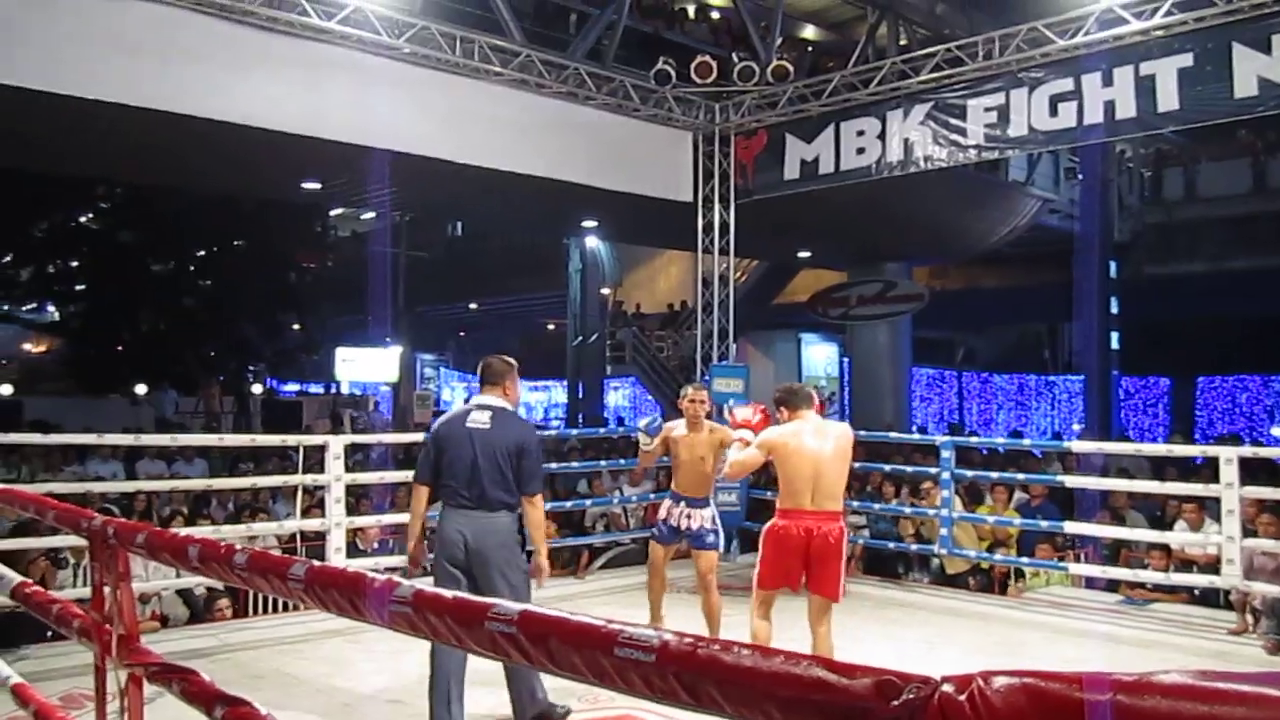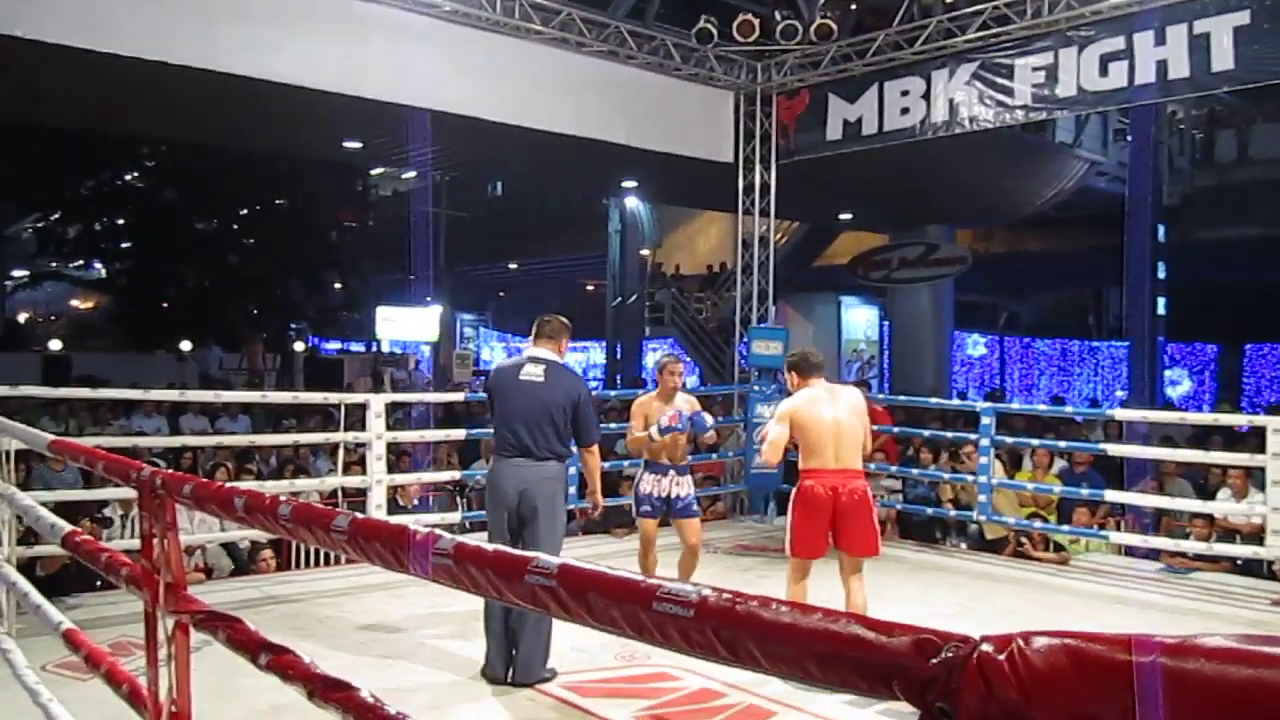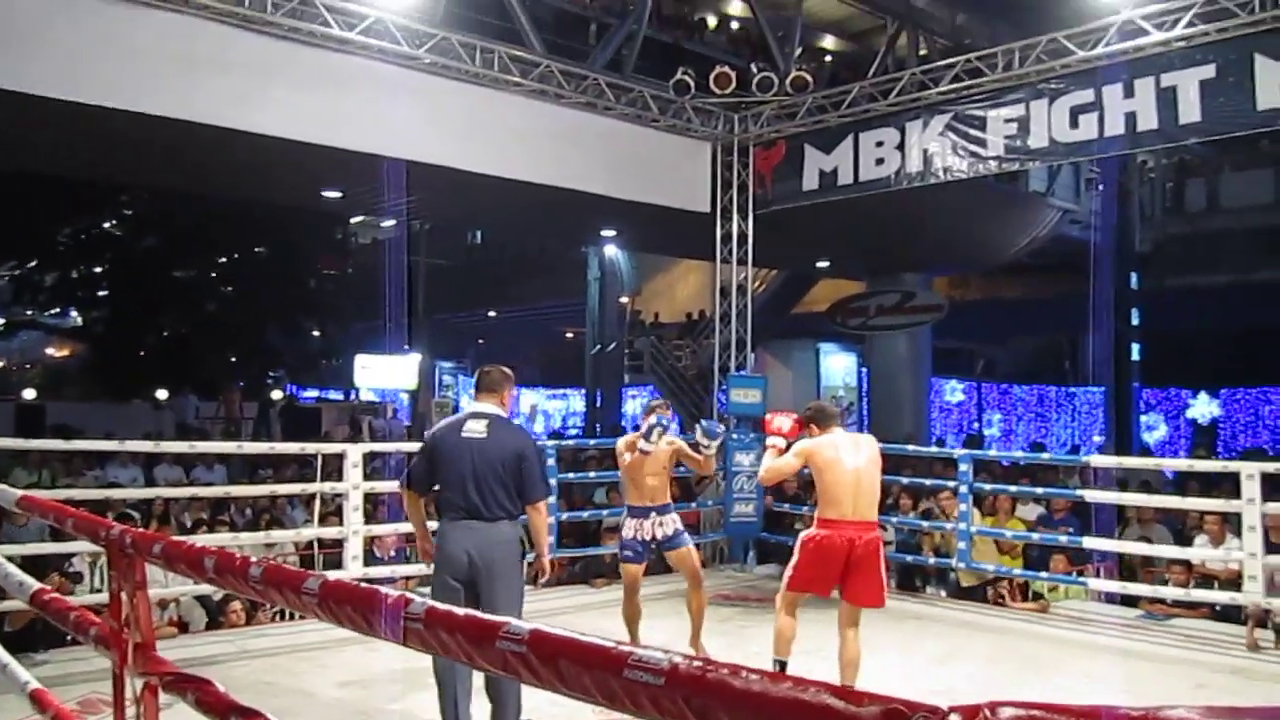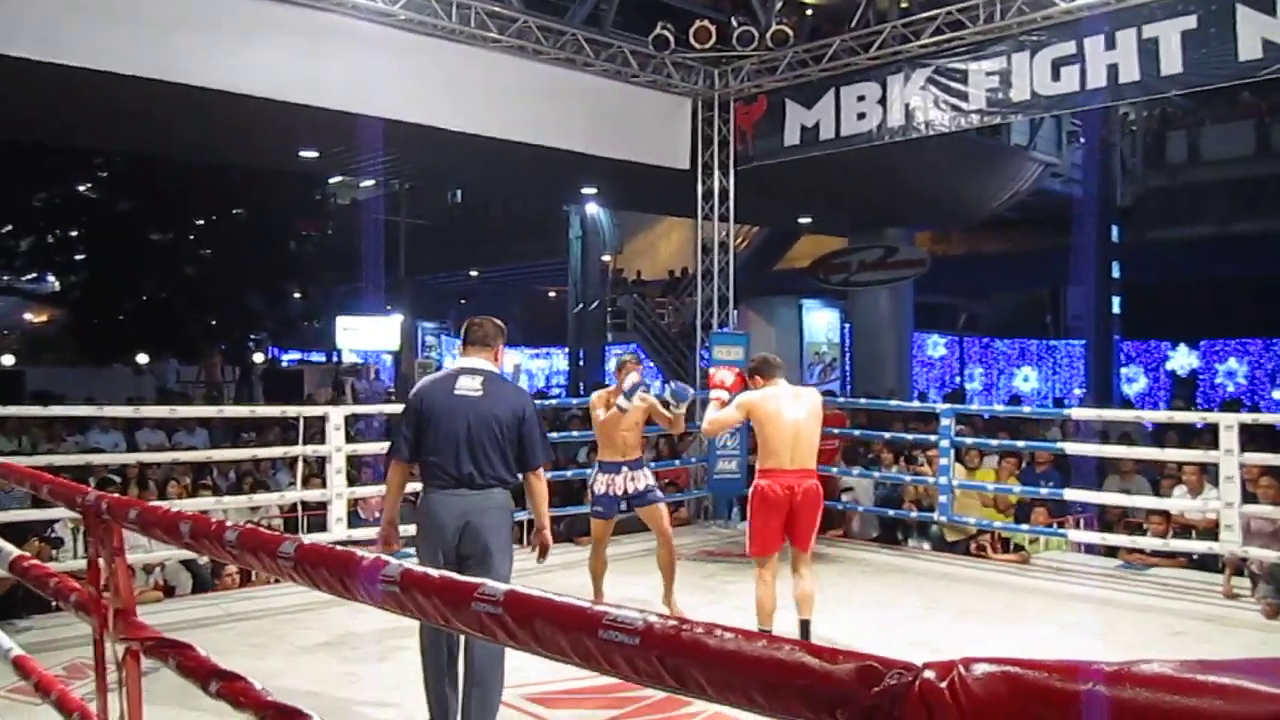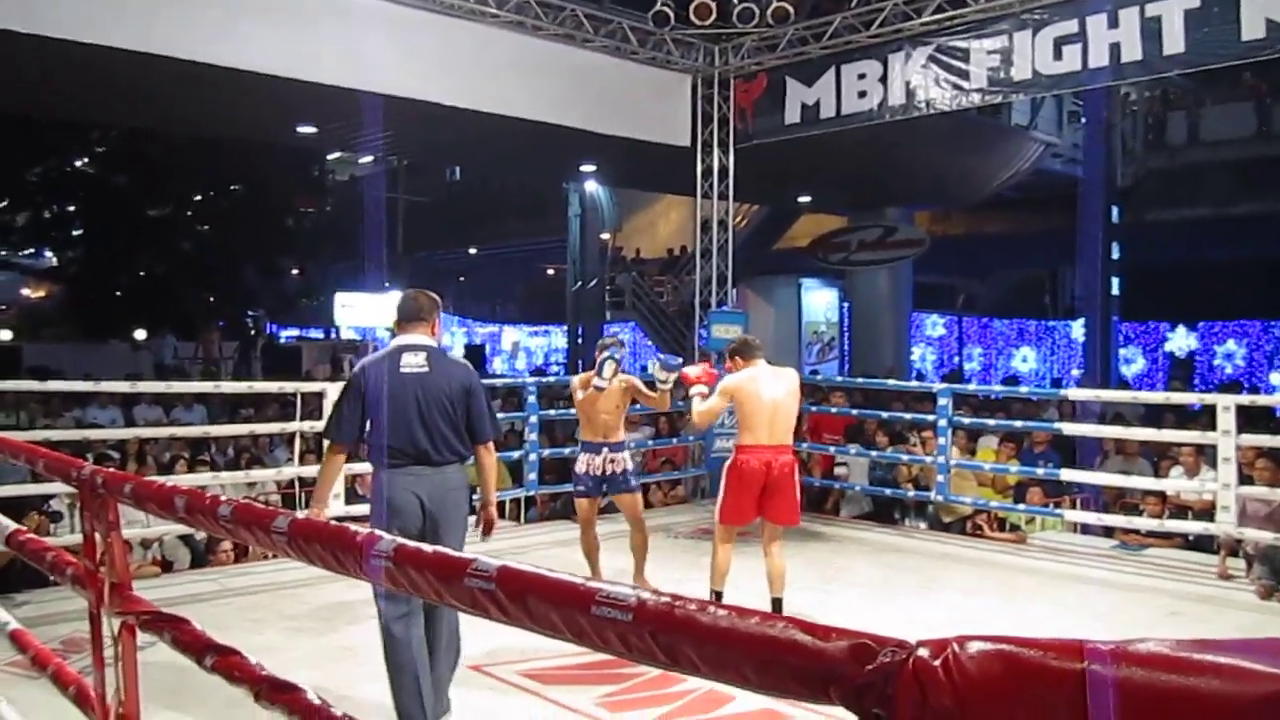
dt=1s
person 1, frame 1
left shoulder: (445, 424)
right shoulder: (521, 431)
left elbow: (422, 487)
right elbow: (531, 499)
left wrist: (414, 538)
right wrist: (541, 552)
left hip: (453, 527)
right hip: (498, 529)
person 1, frame 2
left shoulder: (499, 374)
right shoulder: (572, 384)
right elbow: (588, 447)
right wrist: (594, 489)
left hip: (503, 474)
right hip: (546, 479)
left ankle: (497, 661)
right ankle: (529, 667)
person 1, frame 3
left shoulder: (440, 433)
right shoulder: (518, 438)
left elbow: (411, 492)
right elbow: (536, 506)
left wrist: (423, 536)
right wrist: (542, 552)
left hip: (452, 539)
right hip: (499, 540)
person 1, frame 4
left shoulder: (425, 391)
right shoulder: (515, 398)
left elbow: (401, 463)
right elbow: (534, 473)
left wrist: (389, 519)
right wrist: (542, 525)
left hip: (438, 508)
right hip: (490, 510)
left knee: (437, 621)
person 1, frame 5
left shoulder: (369, 370)
right shoulder: (461, 372)
left elbow: (339, 446)
right elbow: (484, 446)
left wrist: (318, 505)
right wrist: (489, 500)
left hip: (394, 488)
right hip: (448, 487)
left knee: (399, 608)
right knee: (443, 598)
person 2, frame 1
left shoulder: (775, 435)
right shoulder: (844, 432)
left elbow: (732, 470)
left wrist: (741, 434)
left hip: (788, 527)
right hip: (830, 529)
left knee: (761, 606)
right knee: (821, 622)
person 2, frame 2
left shoulder: (790, 405)
right shoulder: (855, 395)
left elbow: (771, 458)
left wrist: (771, 435)
left hip: (813, 488)
right hip: (854, 487)
left knee: (798, 574)
right knee: (853, 575)
person 2, frame 3
left shoulder: (812, 447)
right shoulder: (870, 443)
left elbow: (766, 476)
left wrist: (774, 443)
left hip: (828, 535)
right hip: (867, 537)
left knee: (786, 602)
right knee: (850, 625)
left ankle: (778, 677)
person 2, frame 4
left shoulder: (753, 399)
right shoulder: (814, 396)
left elbow: (709, 427)
left wrist: (718, 395)
left hip: (771, 486)
right hip: (807, 485)
left knee: (765, 571)
right knee: (801, 566)
right ankle: (805, 636)
person 2, frame 5
left shoulder: (734, 382)
right shoulder: (791, 376)
left elbow: (699, 419)
left wrist: (697, 388)
left hip: (747, 461)
right hip: (782, 461)
left knee: (724, 537)
right knee: (773, 543)
left ankle: (715, 606)
right ankle: (777, 612)
person 3, frame 1
left shoulder: (718, 433)
right shoulder: (669, 430)
right elbow: (644, 463)
right wrist: (646, 443)
left hip: (702, 510)
right hip: (673, 504)
left knee: (706, 580)
right knee: (655, 567)
left ankle: (714, 641)
right ankle: (655, 618)
person 3, frame 2
left shoulder: (690, 402)
right shoulder: (643, 404)
left elbow: (709, 439)
right elbow: (632, 444)
left wrist: (706, 431)
right wrist: (657, 431)
left hip: (681, 478)
right hip: (652, 477)
left knee: (693, 545)
right knee: (647, 542)
person 3, frame 3
left shoulder: (674, 444)
right shoulder: (626, 443)
left elbow: (706, 470)
right elbow: (630, 471)
left wrist: (709, 447)
right wrist: (647, 442)
left hip: (666, 517)
right hip: (636, 520)
left knee: (696, 576)
right knee: (630, 590)
left ankle: (696, 640)
right ankle: (634, 642)
person 3, frame 4
left shoulder: (646, 400)
right shoulder: (600, 398)
left elbow: (675, 428)
right elbow: (605, 428)
left wrist: (678, 407)
right wrist: (625, 399)
left hip: (638, 472)
right hip: (607, 475)
left knee: (665, 534)
right knee: (599, 543)
left ankle: (669, 597)
right ankle: (598, 597)
person 3, frame 5
left shoulder: (628, 383)
right shoulder: (580, 381)
left elbow: (661, 405)
right elbow: (583, 407)
left wrist: (664, 381)
right wrist: (601, 379)
left hip: (618, 454)
right hip: (588, 456)
left knee: (636, 520)
right knee: (586, 523)
left ankle: (639, 574)
right ankle: (596, 575)
